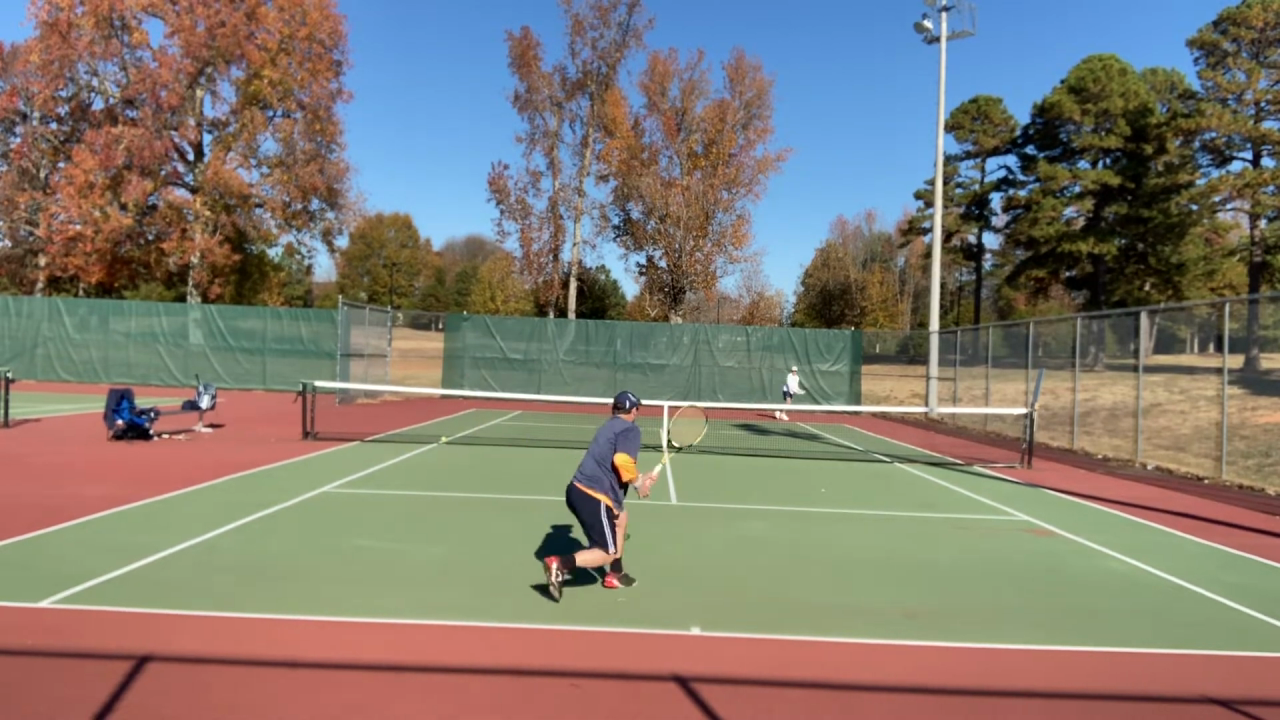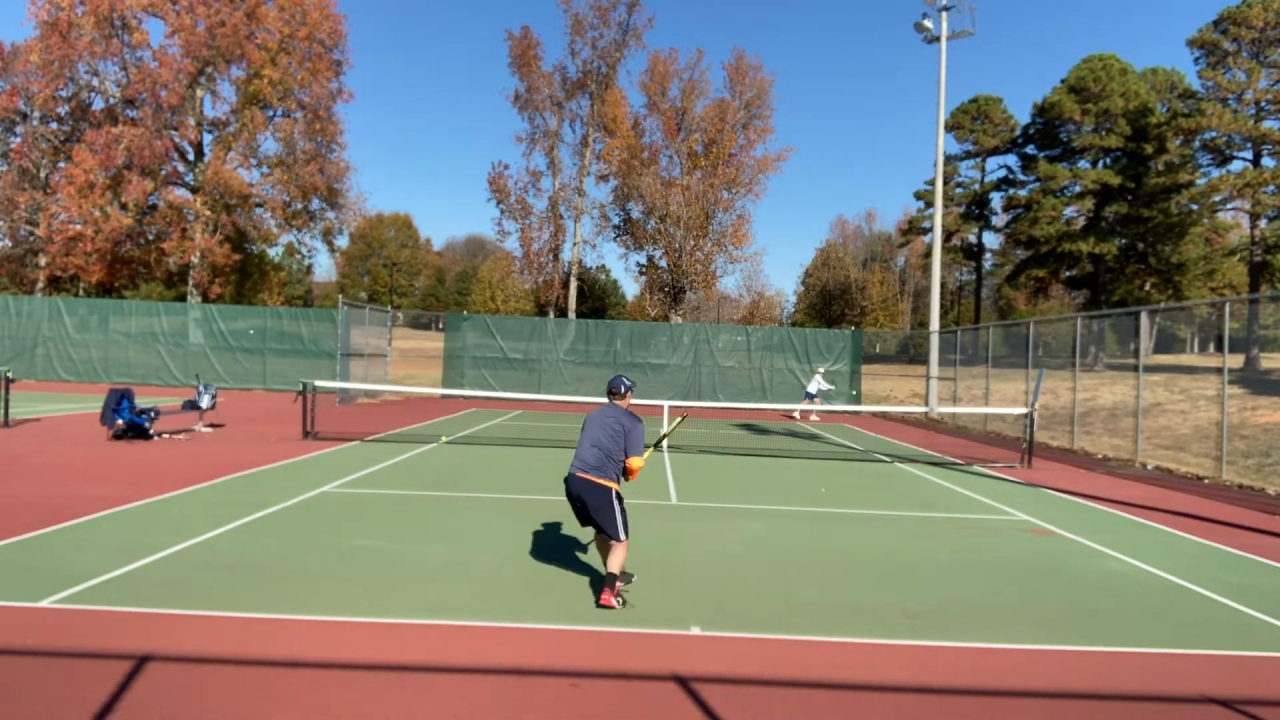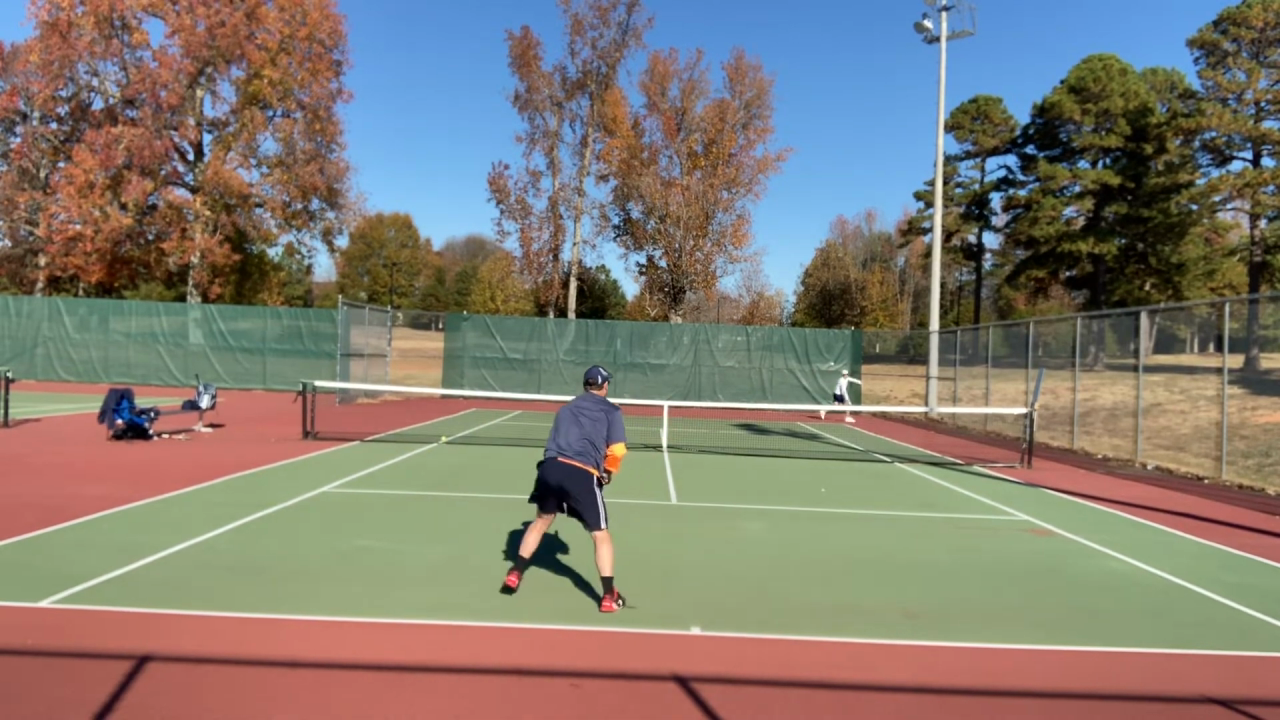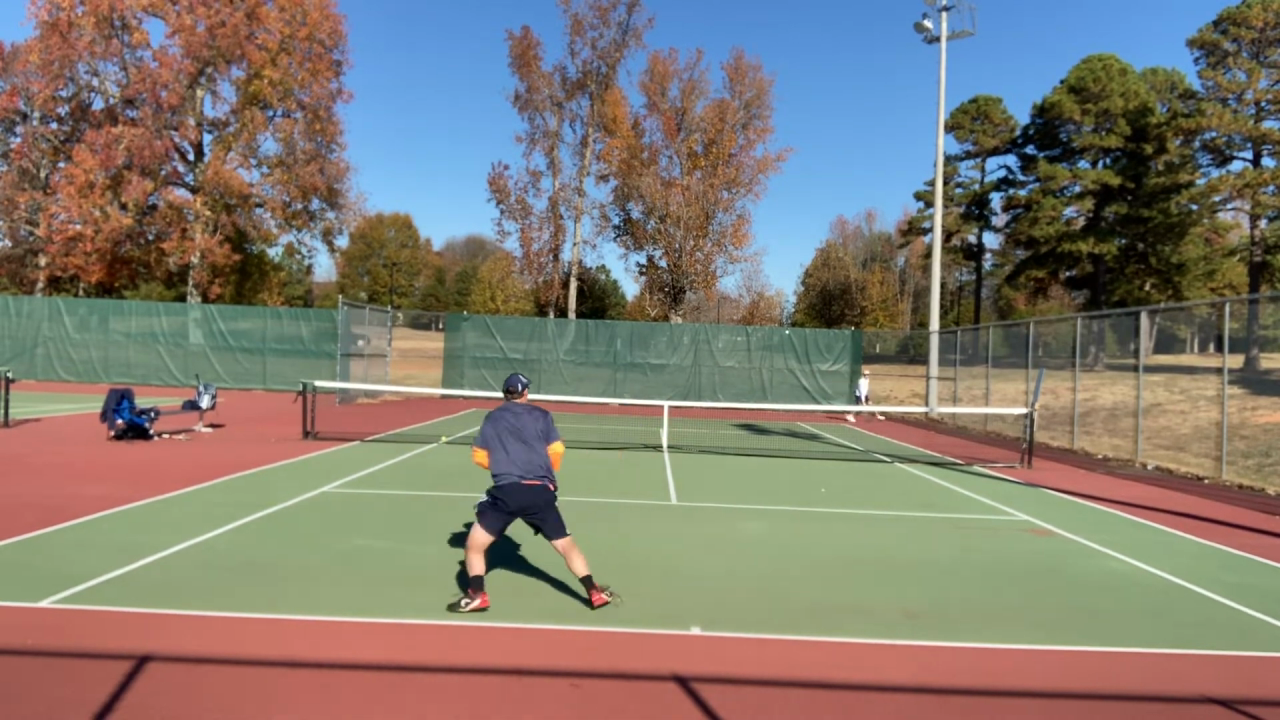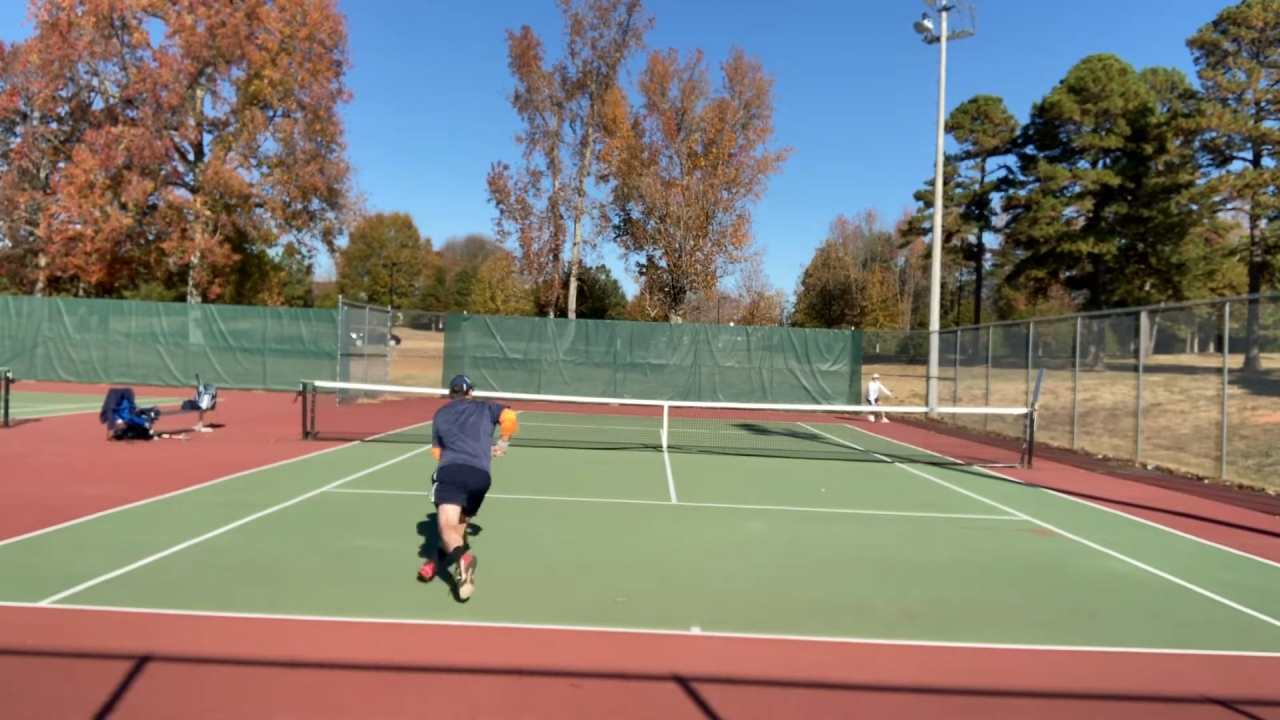
dt=0.3s
person 1, frame 1
left shoulder: (608, 427)
right shoulder: (629, 430)
right elbow: (623, 460)
left wrist: (641, 477)
right wrist: (638, 484)
left hip: (577, 490)
right hip: (592, 498)
left knee: (620, 520)
right knee: (606, 554)
left ankle: (615, 574)
right ankle: (559, 565)
person 1, frame 2
left shoulder: (593, 416)
right shoulder: (632, 421)
right elbow: (634, 462)
right wrist: (629, 475)
left hip: (575, 481)
right hip: (601, 487)
left knee: (602, 531)
right knee: (619, 542)
left ankle: (614, 574)
right ankle: (609, 592)
person 1, frame 3
left shoulder: (567, 408)
right shoulder: (611, 411)
right elbow: (617, 451)
right wrist: (609, 472)
left hip: (551, 467)
right hip: (582, 476)
left knee: (541, 522)
right knee: (602, 537)
left ankle: (514, 574)
right ankle: (609, 596)
person 1, frame 4
left shoulder: (491, 418)
right shoulder: (541, 416)
left elbow: (479, 456)
right elbow: (556, 451)
left hip: (508, 491)
right hip: (540, 491)
left knee: (474, 545)
right knee: (565, 545)
left ankle: (477, 594)
right ankle: (594, 592)
person 1, frame 5
left shoulder: (440, 415)
right shoulder: (484, 407)
left elbow: (437, 452)
right elbow: (509, 416)
right wrist: (504, 441)
left hip: (451, 471)
right hip: (481, 475)
left knee: (448, 525)
right knee: (460, 524)
left ankle: (463, 561)
right ankle: (437, 563)
